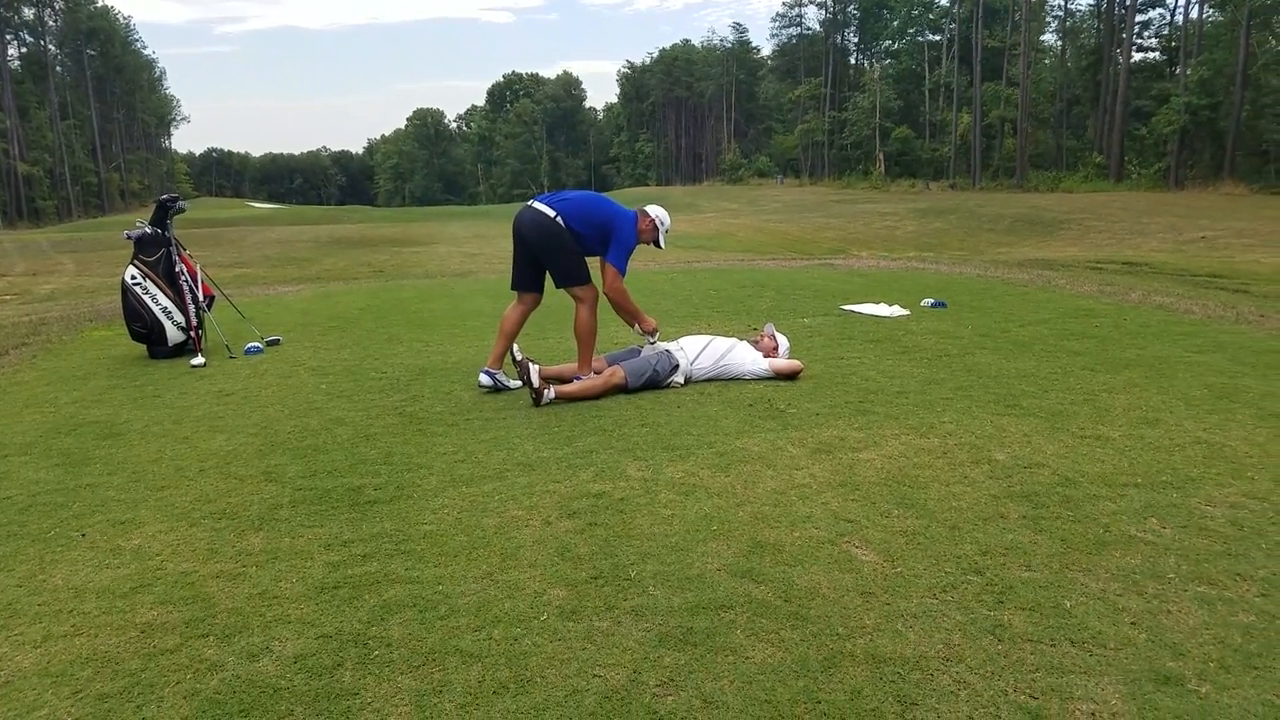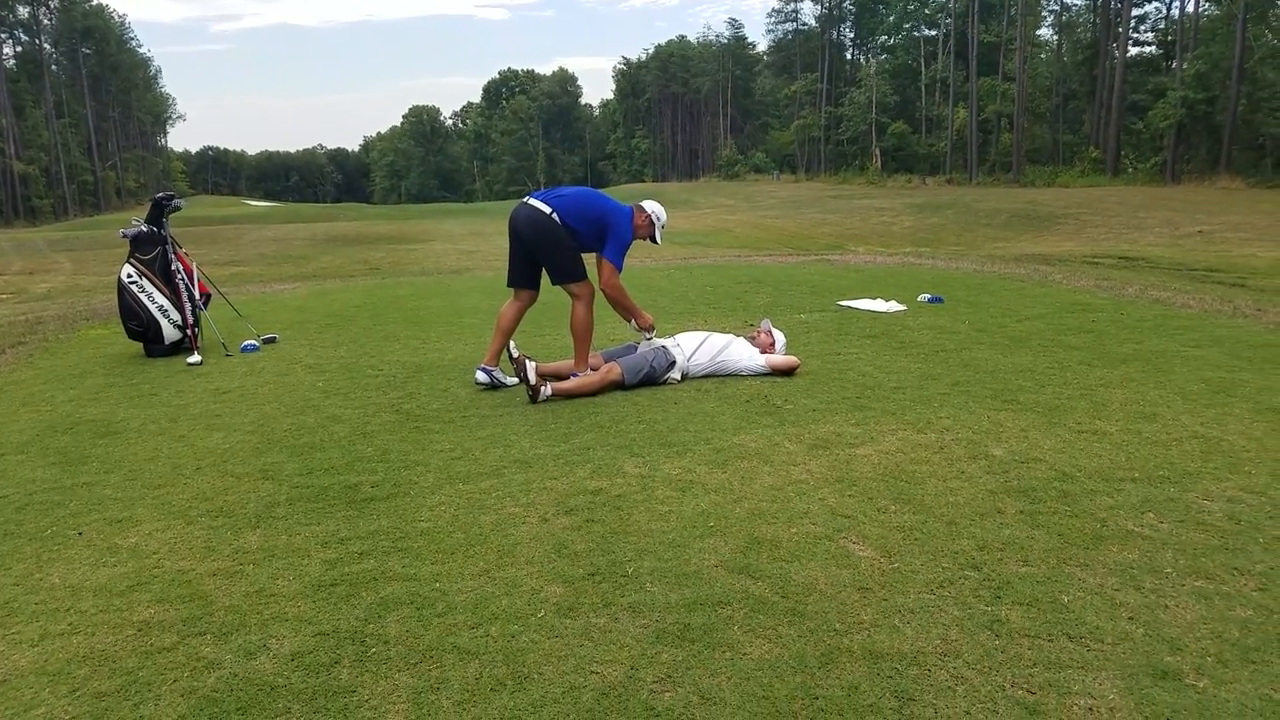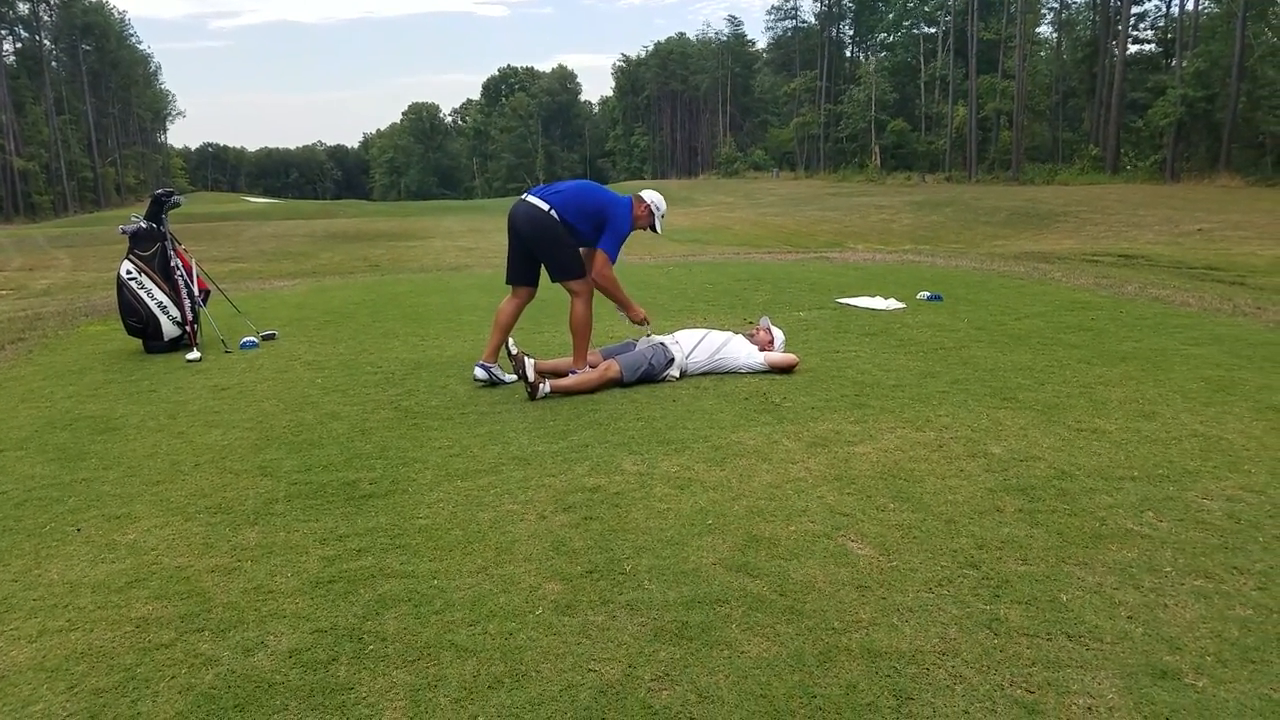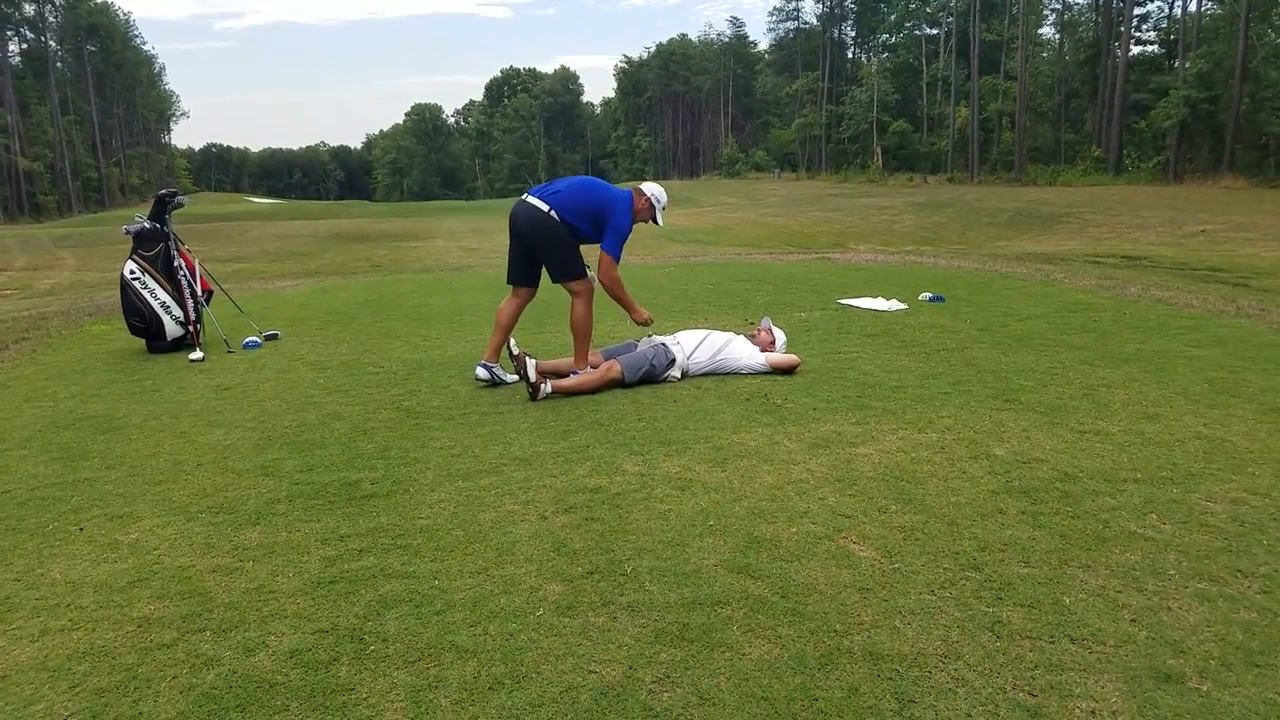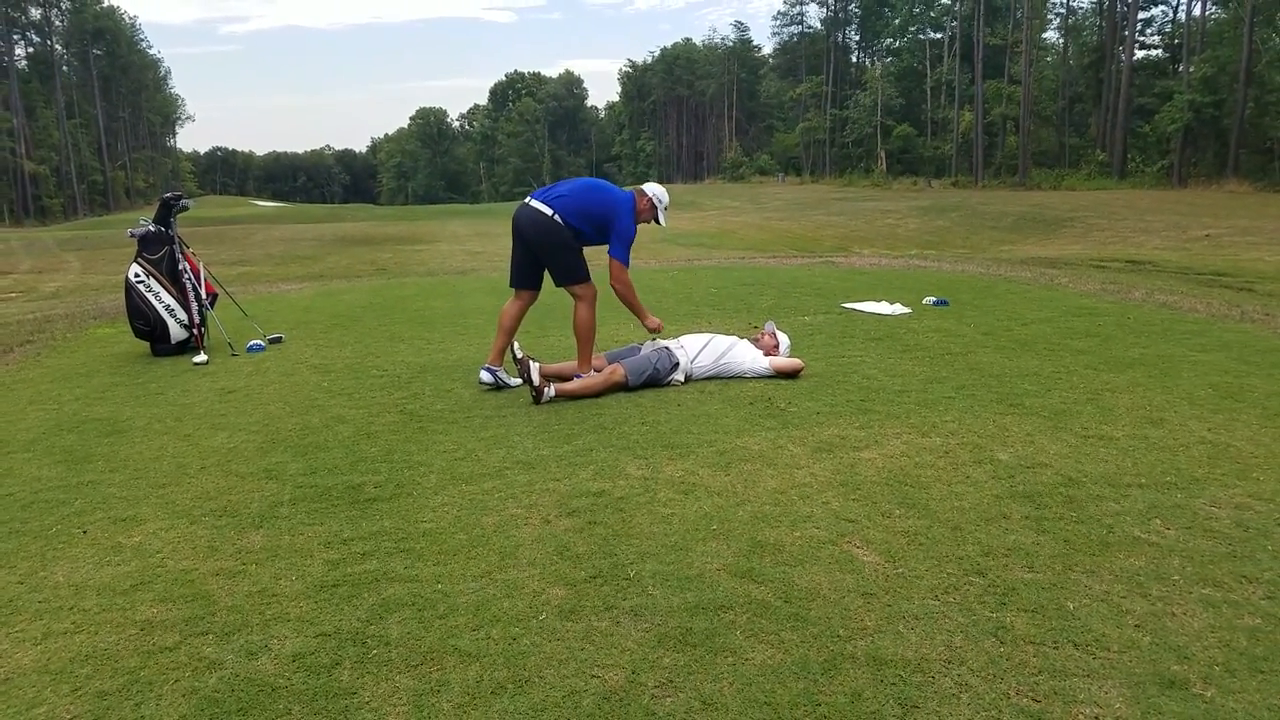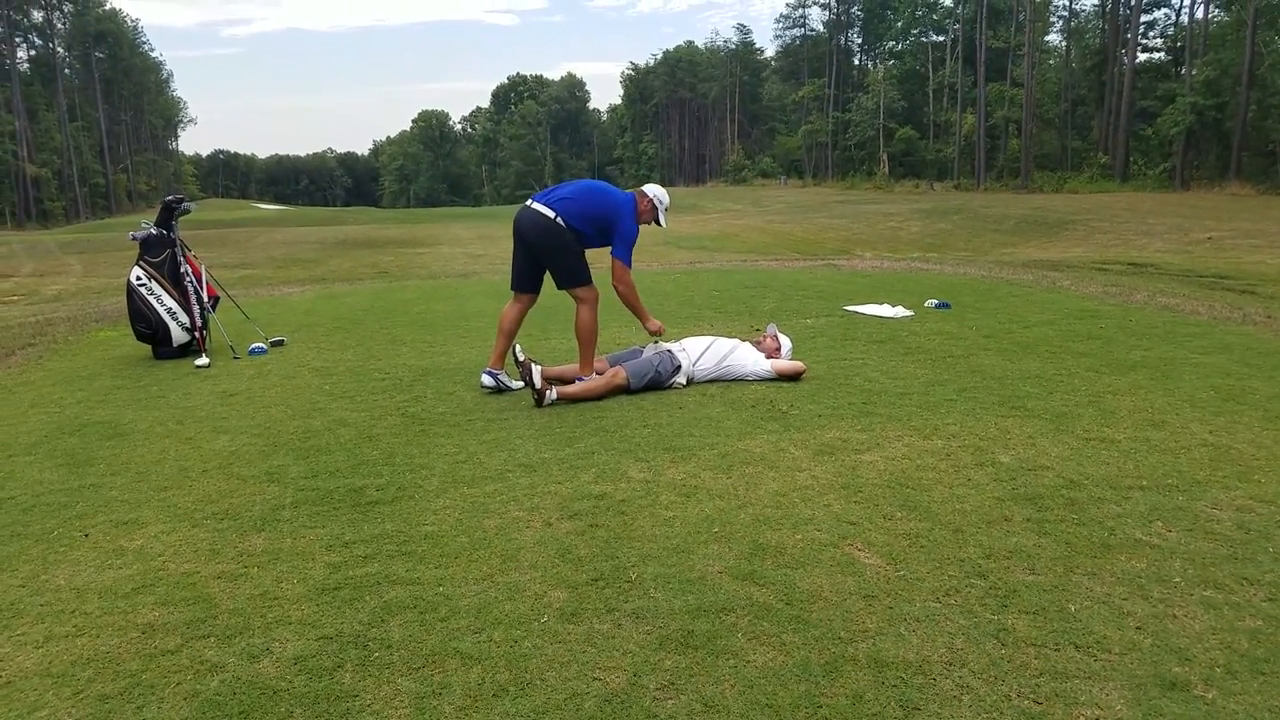
dt=0.2s
person 1, frame 1
left shoulder: (753, 362)
right shoulder: (739, 345)
left elbow: (796, 366)
left wrist: (780, 368)
left hip: (675, 364)
right hip: (667, 348)
left knee: (612, 377)
right knee: (597, 364)
left ankle: (548, 392)
right ankle: (536, 371)
person 1, frame 2
left shoulder: (751, 358)
right shoulder: (736, 342)
left elbow: (793, 362)
left wrist: (777, 365)
left hip: (672, 360)
right hip: (665, 345)
left knee: (609, 374)
right knee: (594, 361)
left ankle: (545, 390)
right ankle: (534, 368)
person 1, frame 3
left shoulder: (749, 355)
right shoulder: (734, 339)
left elbow: (792, 359)
left wrist: (774, 361)
left hip: (671, 358)
right hip: (663, 342)
left knee: (608, 371)
right knee: (593, 358)
left ankle: (544, 386)
right ankle: (532, 365)
person 1, frame 4
left shoulder: (751, 356)
right shoulder: (736, 340)
left elbow: (793, 360)
left wrist: (776, 358)
left hip: (672, 358)
right hip: (664, 342)
left knee: (609, 371)
right knee: (593, 358)
left ankle: (545, 386)
right ankle: (533, 365)
person 1, frame 5
left shoulder: (754, 360)
right shoulder: (739, 344)
left elbow: (797, 364)
left wrist: (782, 367)
left hip: (675, 362)
right hip: (667, 346)
left knee: (613, 375)
right knee: (598, 362)
left ankle: (548, 390)
right ankle: (537, 369)
person 1, frame 6
left shoulder: (756, 364)
right shoulder: (742, 347)
left elbow: (799, 367)
left wrist: (784, 371)
left hip: (677, 365)
right hip: (670, 349)
left knee: (615, 378)
right knee: (599, 364)
left ankle: (550, 393)
right ankle: (539, 371)
person 2, frame 1
left shoulder: (613, 219)
right shoulder: (626, 228)
left elbow: (611, 286)
right elbow: (612, 289)
left wrist: (635, 324)
right wrist: (642, 319)
left hip: (527, 217)
right hip: (547, 225)
left knee: (526, 301)
right knee: (586, 298)
left ankle: (491, 370)
right ankle: (583, 375)
person 2, frame 2
left shoulder: (609, 214)
right shoulder: (622, 224)
left elbow: (607, 281)
right elbow: (608, 284)
left wrist: (631, 319)
right wrist: (639, 316)
left hip: (522, 214)
right hip: (543, 222)
left knee: (522, 298)
right knee: (582, 294)
left ankle: (488, 367)
right ankle: (580, 372)
person 2, frame 3
left shoulder: (608, 203)
right shoulder: (621, 215)
right elbow: (600, 274)
right wrist: (630, 308)
left hip: (521, 211)
right hip: (542, 219)
left knee: (521, 295)
right knee: (581, 291)
left ankle: (487, 364)
right ankle: (579, 370)
person 2, frame 4
left shoulder: (609, 195)
right shoulder: (621, 211)
right elbow: (606, 275)
left wrist: (581, 267)
right wrist: (634, 310)
left hip: (522, 210)
right hip: (543, 219)
left knee: (521, 294)
right knee: (582, 291)
left ankle: (489, 364)
right ankle: (580, 370)
person 2, frame 5
left shoulder: (612, 195)
right shoulder: (624, 214)
right elbow: (618, 281)
right wrist: (646, 317)
left hip: (525, 214)
right hip: (546, 223)
left knee: (523, 297)
right knee: (585, 295)
left ankle: (492, 367)
right ankle: (583, 374)
person 2, frame 6
left shoulder: (611, 196)
right shoulder: (626, 215)
left elbow: (561, 199)
right elbow: (621, 282)
right wrist: (647, 320)
left hip: (526, 216)
right hip: (548, 226)
left knee: (522, 299)
right knee: (587, 298)
left ankle: (494, 371)
right ankle: (585, 377)
